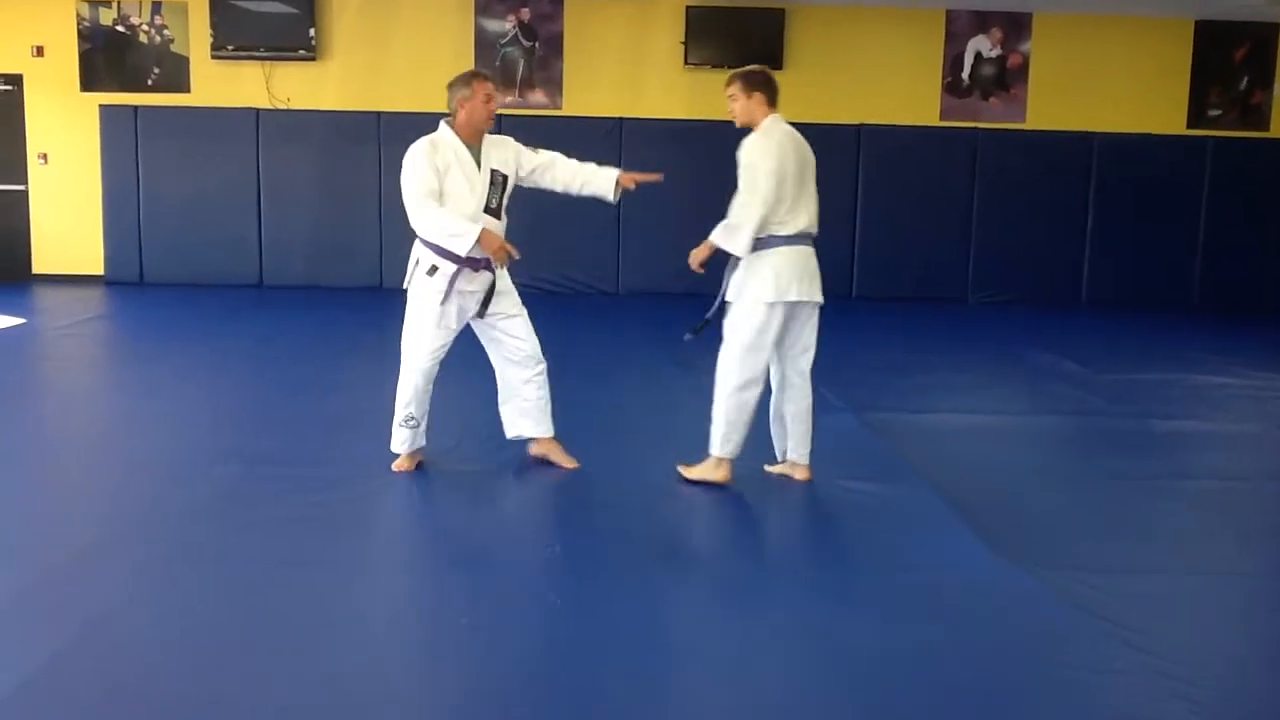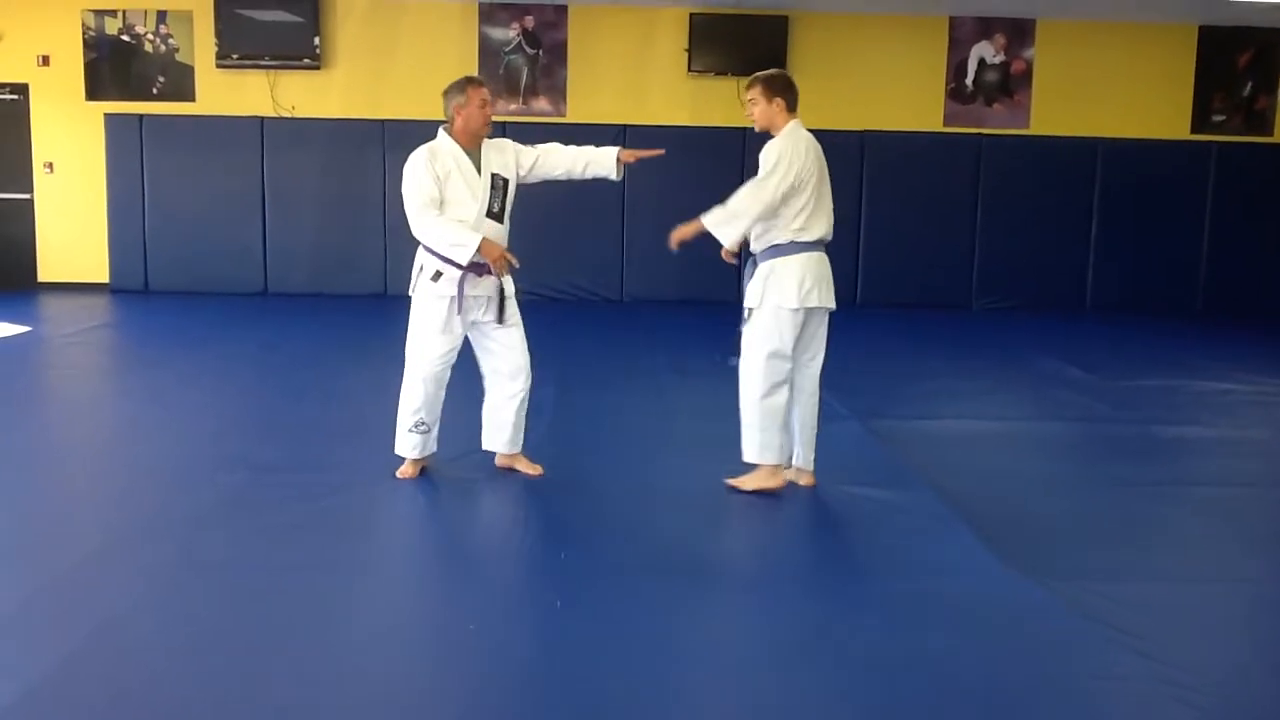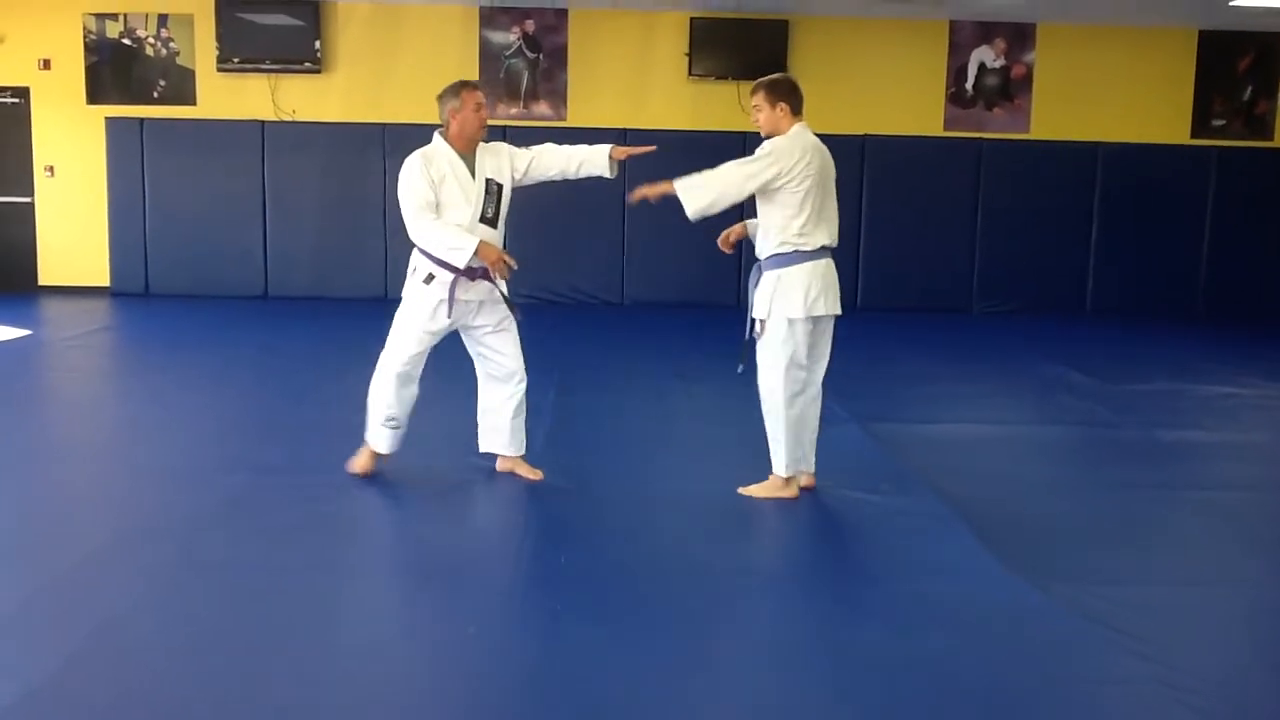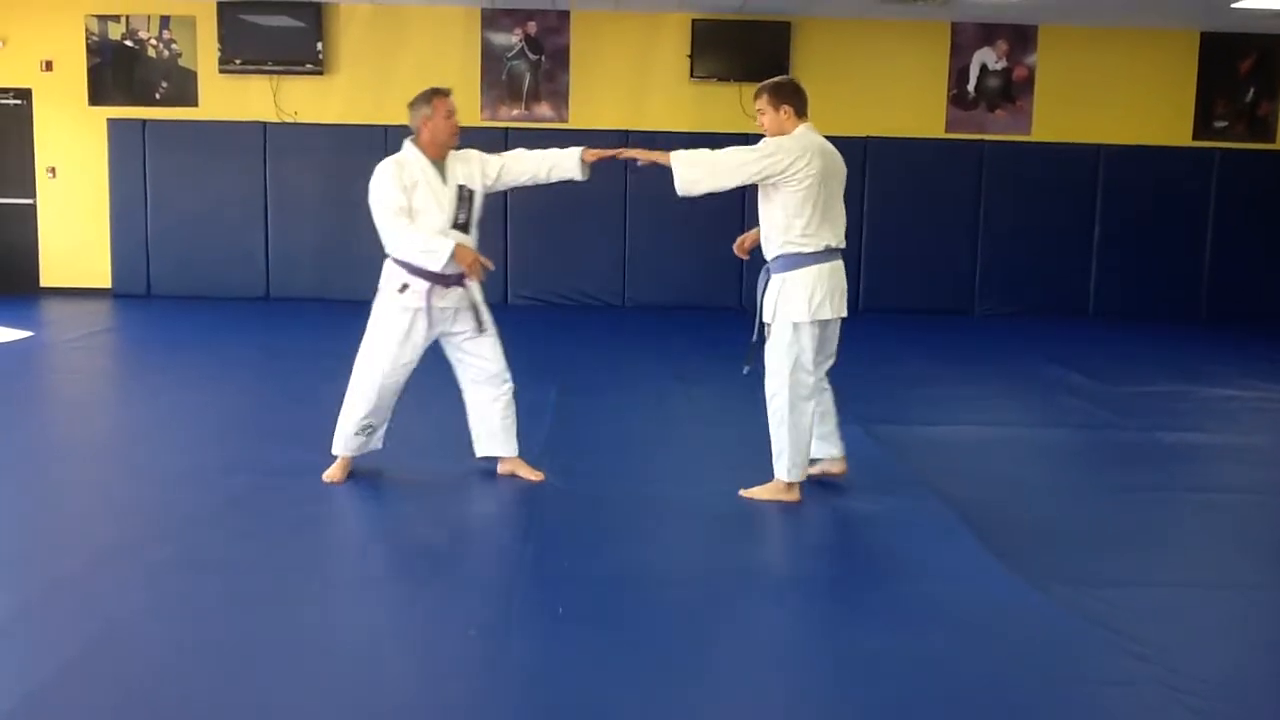
dt=0.2s
person 1, frame 1
left shoulder: (761, 141)
right shoulder: (796, 141)
left elbow: (752, 205)
left wrist: (711, 244)
left hip: (768, 265)
right hip: (800, 261)
left knee: (740, 365)
right knee: (794, 369)
left ankle: (719, 461)
right ankle: (797, 459)
person 1, frame 2
left shoulder: (788, 147)
right shoulder: (804, 145)
left elbow: (756, 197)
left wrist: (699, 224)
right wrist: (748, 234)
left hip: (785, 271)
right hip: (810, 268)
left knee: (762, 371)
right knee: (804, 373)
left ankle: (768, 467)
right ankle: (800, 466)
person 1, frame 3
left shoulder: (787, 150)
right shoulder: (814, 151)
left elbow: (732, 179)
left wrist: (665, 186)
right wrist: (749, 227)
left hip: (792, 279)
right hip: (816, 273)
left knee: (780, 379)
right knee: (805, 378)
left ankle: (785, 477)
right ankle: (801, 468)
person 1, frame 4
left shoulder: (787, 150)
right shoulder: (828, 154)
left elbow: (724, 165)
left wrist: (655, 156)
right wrist: (764, 232)
left hip: (799, 280)
right hip: (827, 273)
left knee: (787, 381)
right knee: (812, 374)
left ankle: (786, 481)
right ankle: (829, 455)
person 2, frame 1
left shoulder: (505, 150)
right shoulder: (426, 151)
left elbow: (557, 170)
right elbow: (423, 213)
left wrist: (615, 176)
right wrist: (479, 235)
left hip: (488, 275)
right hip: (438, 273)
left knee: (525, 354)
right knee: (420, 362)
left ankle: (541, 439)
right ankle: (409, 447)
person 2, frame 2
left shoulder: (505, 152)
right shoulder: (426, 159)
left elbow: (559, 159)
right elbow: (425, 221)
left wrist: (616, 156)
right wrist: (479, 244)
left hip: (490, 282)
right hip: (442, 279)
left knee: (512, 368)
right knee: (429, 368)
left ankle: (507, 450)
right ankle: (414, 454)
person 2, frame 3
left shoulder: (501, 157)
right shoulder: (421, 164)
left elbow: (553, 159)
right elbow: (422, 226)
left wrist: (608, 154)
right wrist: (476, 246)
left hip: (483, 287)
right hip: (434, 282)
left knee: (507, 370)
right knee: (399, 362)
left ankle: (509, 456)
right ankle: (375, 445)
person 2, frame 4
left shoulder: (472, 164)
right shoulder: (393, 171)
left elbow: (521, 165)
right elbow: (395, 231)
left wrist: (580, 156)
right wrist: (453, 249)
left hip: (459, 291)
right hip: (408, 290)
left knee: (491, 373)
right knee: (377, 375)
left ankle: (508, 456)
right ankle: (347, 454)
